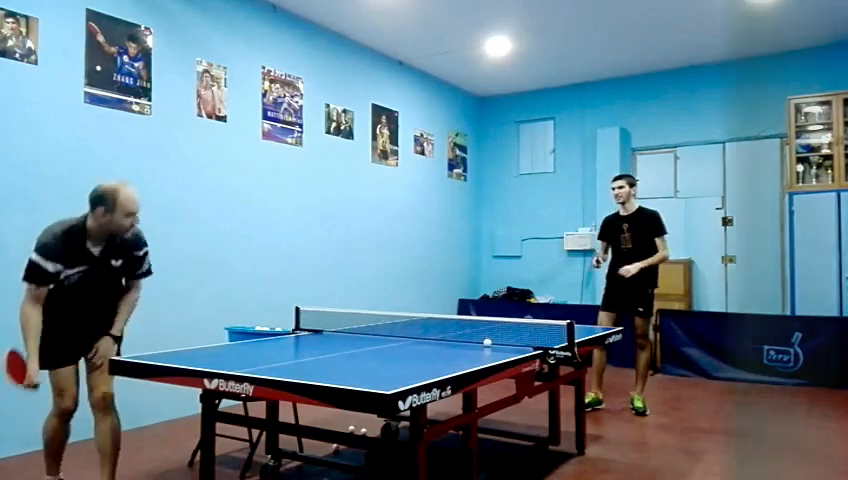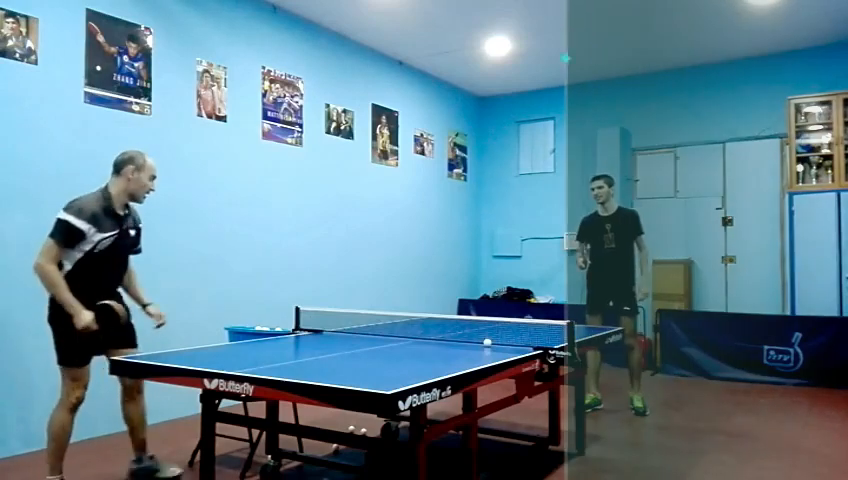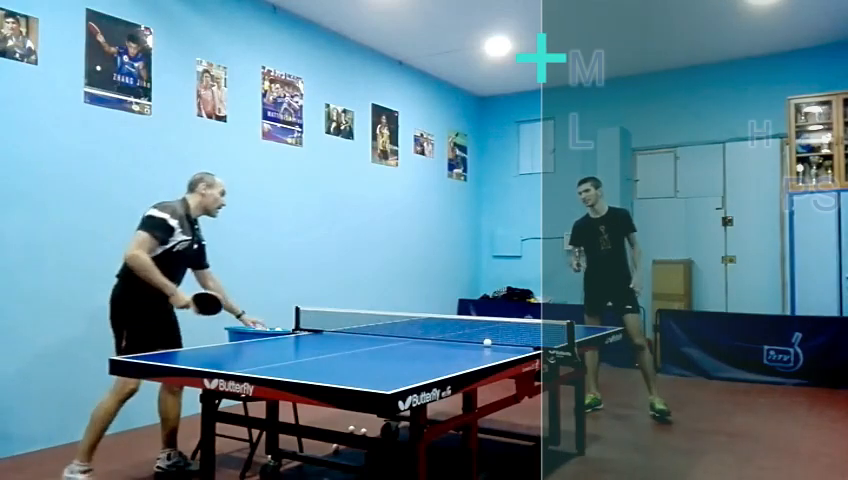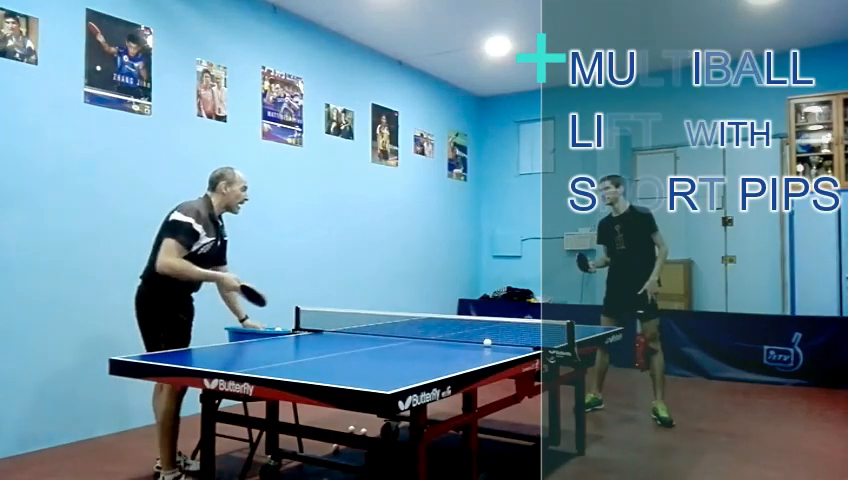
dt=0.5s
person 1, frame 1
left shoulder: (133, 240)
right shoulder: (54, 241)
left elbow: (133, 288)
right elbow: (33, 303)
left wrist: (113, 336)
right wrist: (32, 360)
left hip: (105, 321)
right hip: (60, 325)
left knee: (103, 401)
right knee: (65, 405)
person 1, frame 2
left shoulder: (131, 220)
right shoulder: (82, 212)
right elbow: (44, 264)
left wrist: (146, 305)
right wrist: (77, 311)
left hip: (108, 308)
right hip: (74, 312)
left knee: (132, 382)
right knee: (74, 395)
person 1, frame 3
left shoulder: (194, 233)
right shoulder: (166, 213)
left elbow: (209, 282)
right elbow: (134, 255)
left wrist: (240, 314)
right wrist: (173, 291)
left hip: (160, 307)
right hip: (133, 304)
left knee: (175, 380)
right knee: (127, 385)
left ankle: (169, 455)
person 1, frame 4
left shoulder: (217, 227)
right shoulder: (189, 215)
left elbow: (220, 277)
right elbow: (165, 264)
left wrist: (243, 318)
right wrist: (219, 276)
left hip: (178, 304)
right hip: (157, 302)
left knee: (168, 381)
right knee: (175, 383)
person 2, frame 1
left shoulder: (650, 217)
right shoulder: (609, 221)
left elbow: (664, 253)
left wrist: (638, 265)
right wrist: (598, 258)
left hip: (641, 287)
right hip: (614, 286)
left knee: (642, 340)
left ankle: (638, 395)
right ankle: (595, 393)
person 2, frame 2
left shoulder: (630, 217)
right shoulder: (588, 222)
left elbow: (642, 250)
right elbow: (580, 251)
left wrist: (643, 281)
right wrist: (580, 260)
left hip: (624, 285)
right hip: (596, 286)
left knee: (630, 342)
left ankle: (636, 395)
right ankle: (593, 394)
person 2, frame 3
left shoulder: (621, 215)
right shoulder: (580, 225)
left elbow: (635, 246)
right elbow: (574, 255)
left wrist: (637, 275)
right wrist: (575, 263)
left hip: (622, 284)
right hip: (594, 287)
left knee: (639, 341)
left ankle: (654, 398)
right ankle: (593, 394)
person 2, frame 4
left shoulder: (641, 215)
right shoulder: (604, 224)
left elbow: (663, 249)
left wrist: (653, 278)
right wrist: (593, 265)
left hip: (642, 288)
right hip: (614, 289)
left knee: (653, 345)
right knee: (602, 342)
left ankle: (659, 404)
right ankle: (595, 395)
